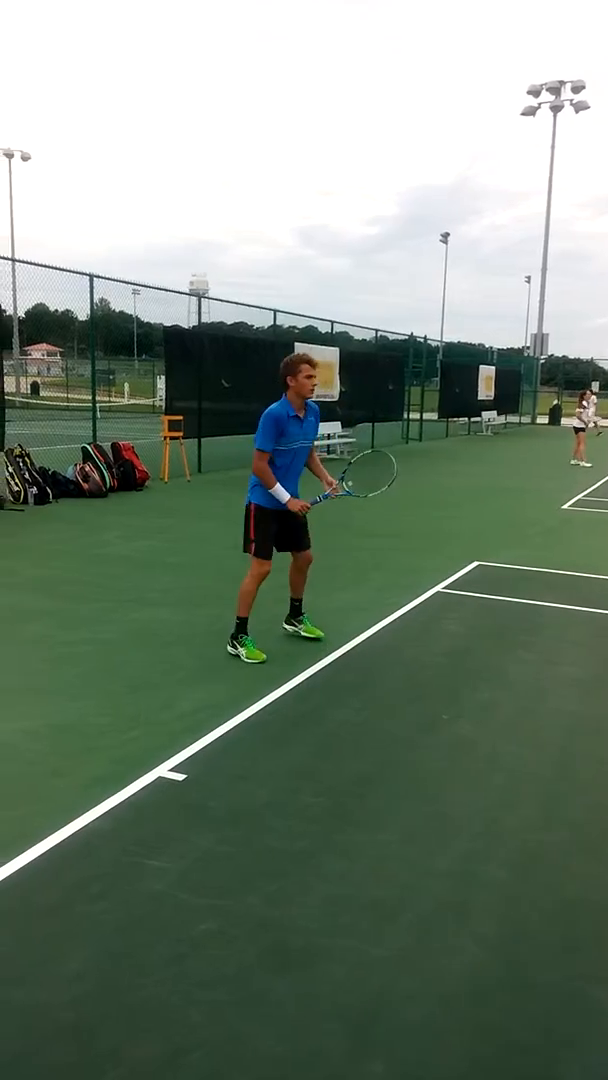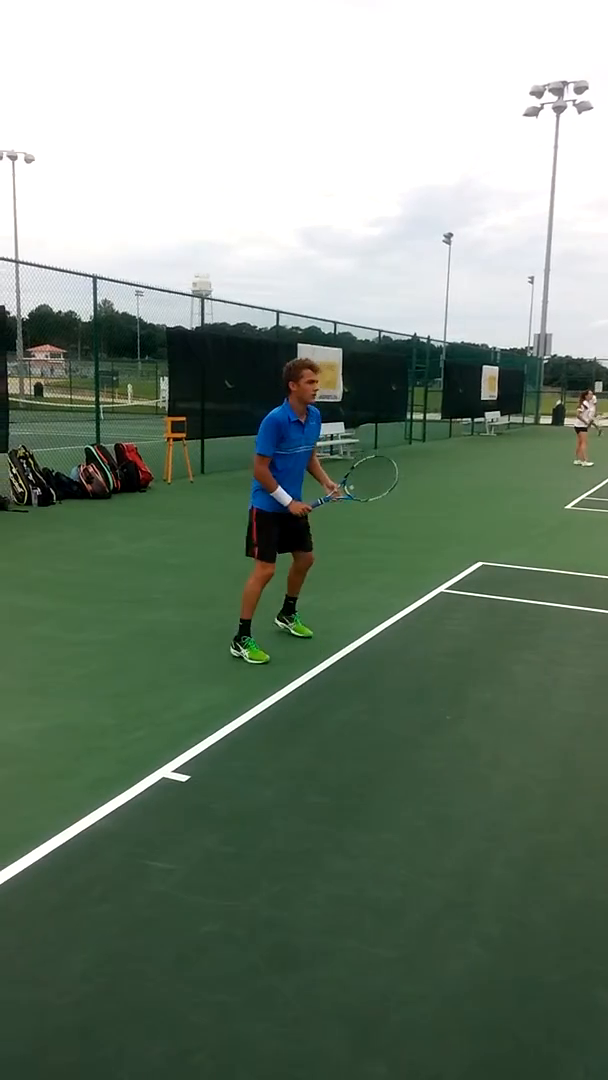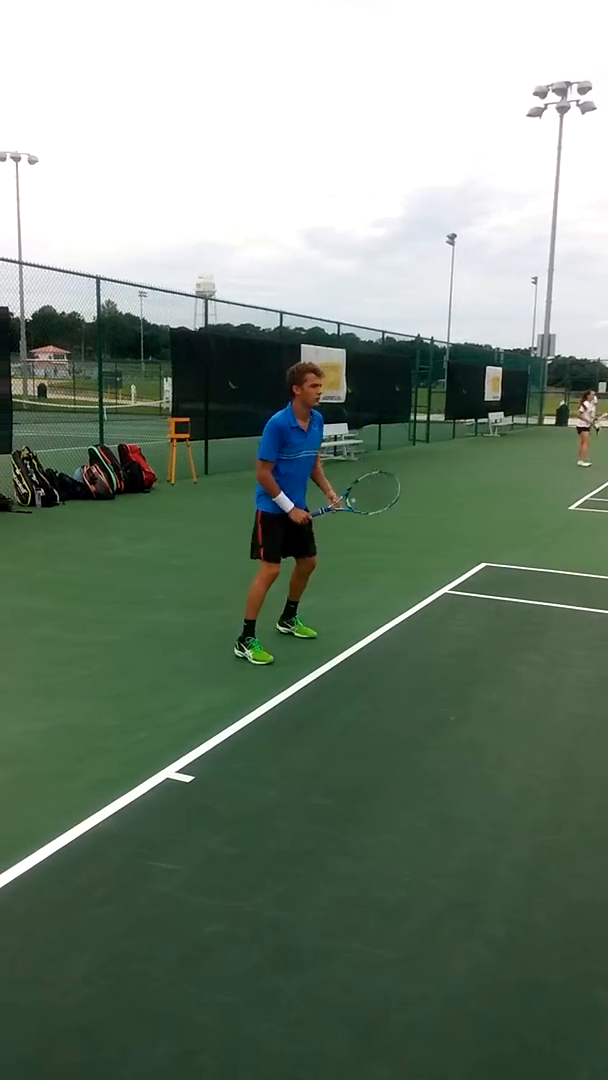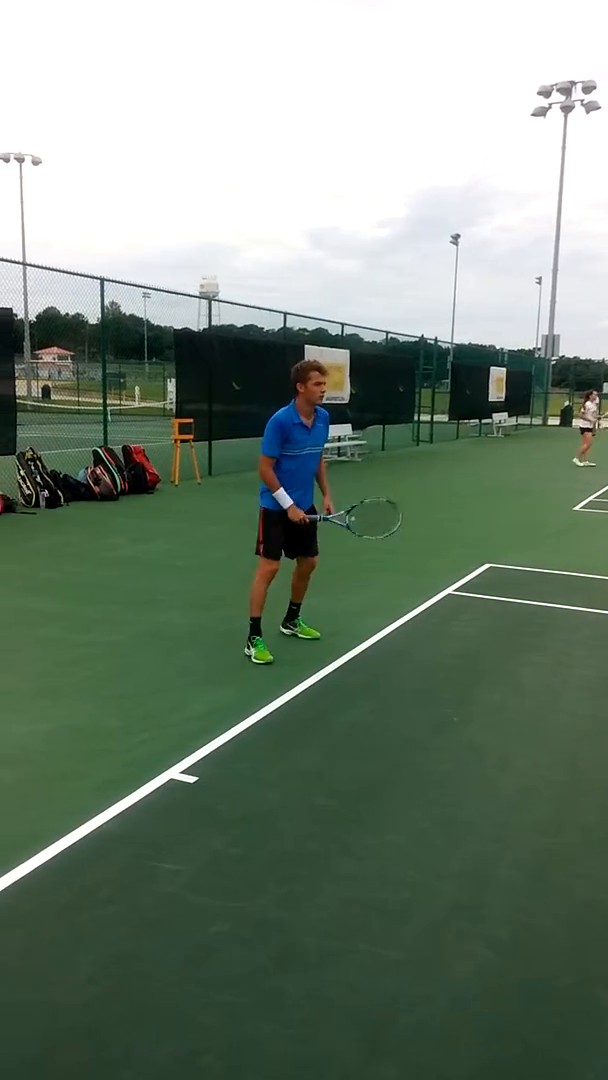
dt=0.1s
person 1, frame 1
left shoulder: (313, 412)
right shoulder: (274, 414)
right elbow: (259, 466)
left wrist: (326, 478)
right wrist: (288, 499)
left hip: (290, 502)
right hip: (265, 503)
left knee: (304, 558)
right knee: (260, 568)
left ankle: (295, 617)
right ankle: (238, 636)
person 1, frame 2
left shoulder: (314, 416)
right shoulder: (275, 420)
right elbow: (260, 469)
left wrist: (326, 481)
right wrist: (289, 501)
left hip: (293, 504)
right hip: (267, 505)
left knee: (305, 558)
right knee: (264, 570)
left ankle: (287, 614)
right ankle: (242, 639)
person 1, frame 3
left shoulder: (317, 420)
right shoulder: (278, 424)
right elbow: (263, 473)
left wrist: (328, 490)
right wrist: (290, 508)
left hip: (297, 508)
right hip: (272, 509)
left knee: (308, 562)
right knee: (269, 571)
left ankle: (288, 619)
right ankle: (246, 639)
person 1, frame 4
left shoulder: (323, 418)
right shoulder: (280, 421)
right elbow: (265, 468)
left wrist: (325, 494)
right wrist: (289, 506)
left hip: (305, 507)
right hip: (277, 507)
left knee: (308, 562)
right knee: (269, 567)
left ankle: (292, 620)
right ankle: (254, 638)
